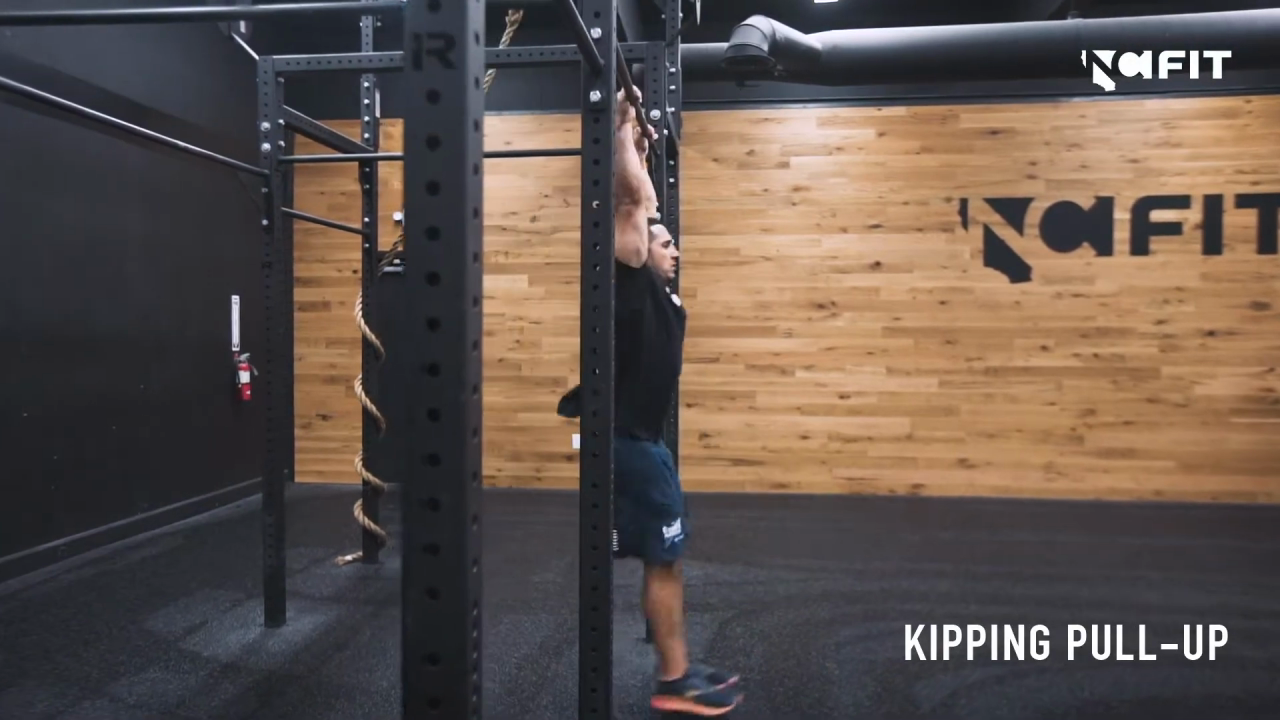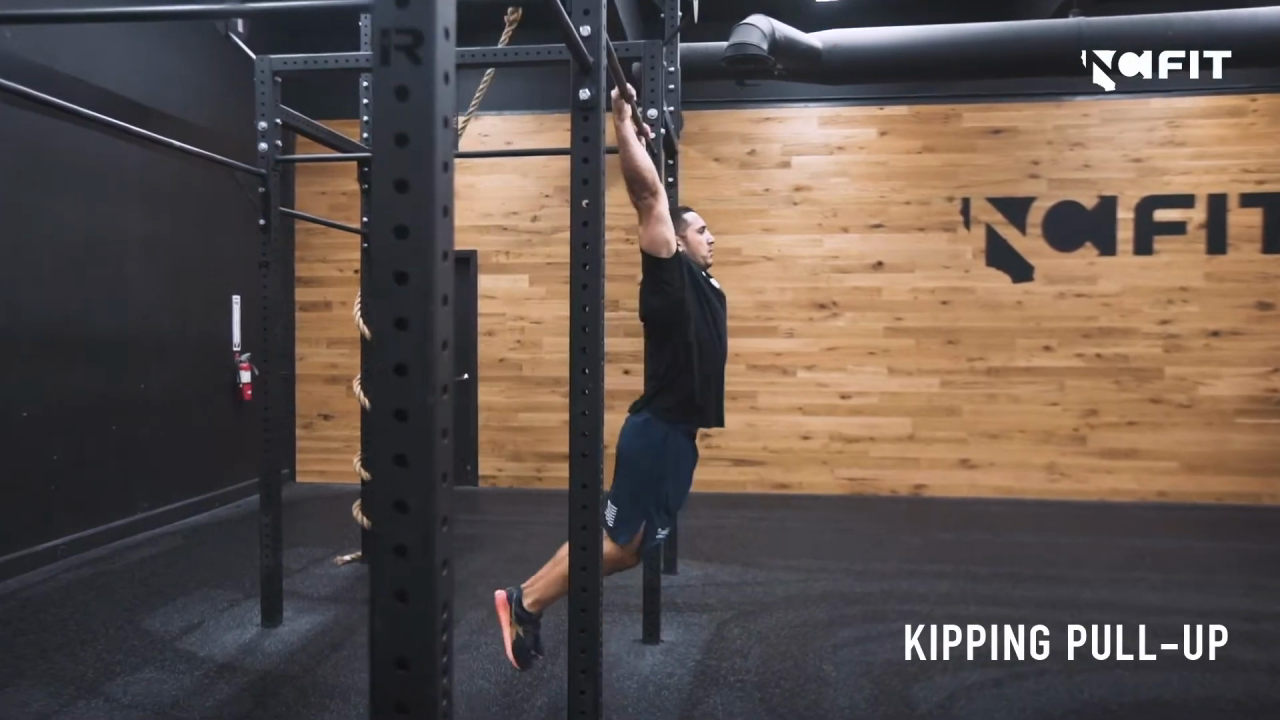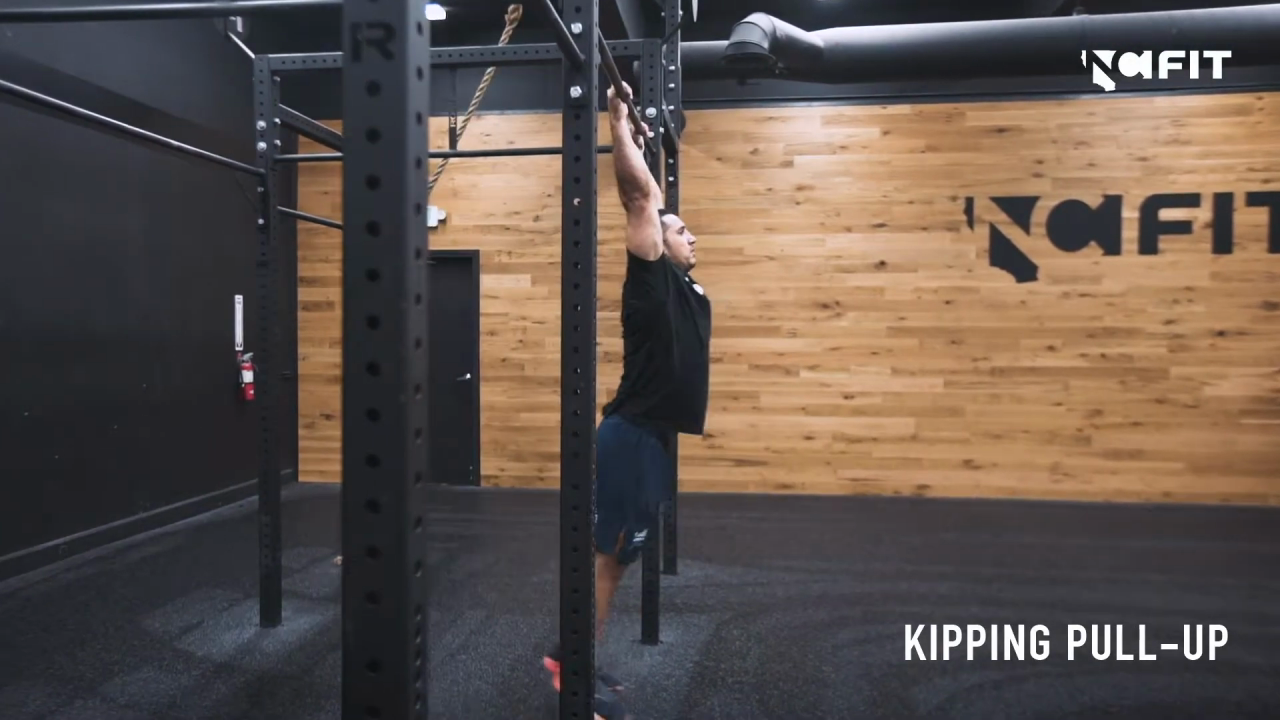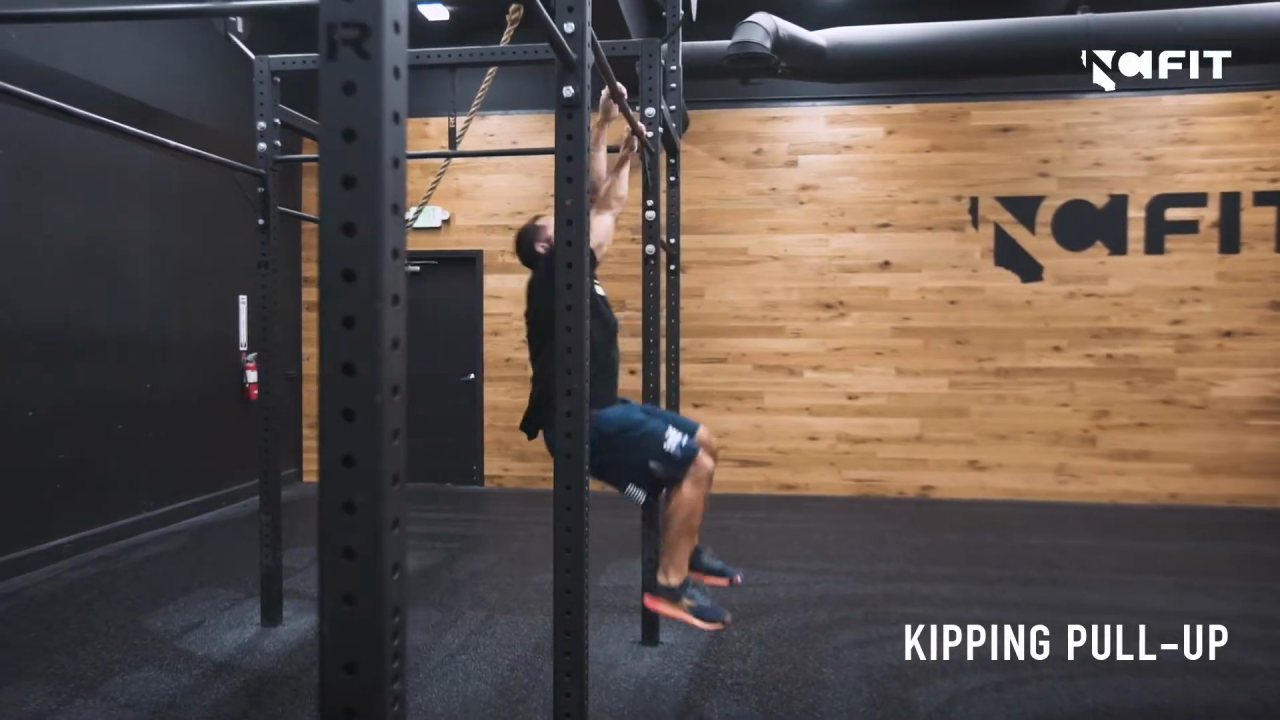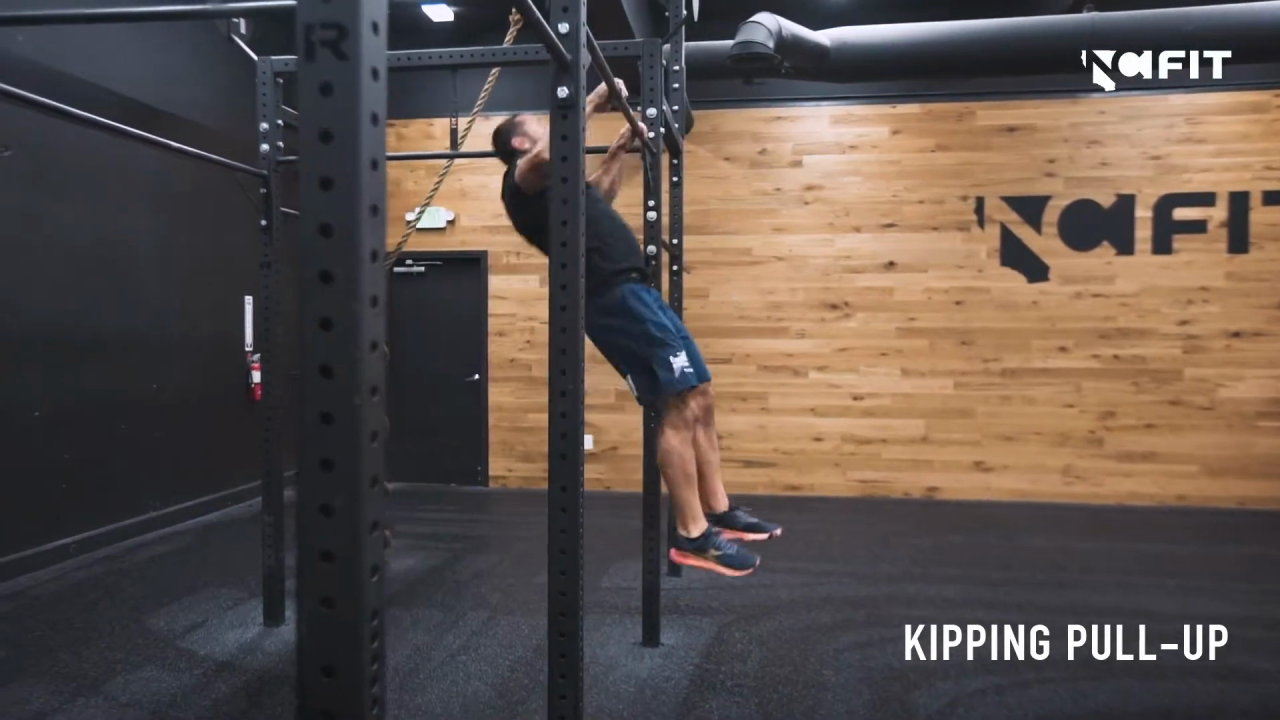
dt=0.2s
person 1, frame 1
left shoulder: (655, 291)
right shoulder: (630, 288)
left elbow: (642, 204)
right elbow: (632, 204)
left wrist: (638, 147)
right wrist: (623, 126)
left hip: (639, 439)
right hip: (630, 444)
left knee: (667, 556)
right knee: (667, 558)
left ankle: (679, 668)
person 1, frame 2
left shoulder: (695, 280)
right shoulder: (671, 274)
left elbow: (651, 188)
right elbow: (648, 194)
left wrist: (639, 137)
right wrist: (623, 125)
left hip: (673, 427)
right hip: (661, 429)
left knee: (631, 543)
right knee: (621, 540)
right ankle: (525, 605)
person 1, frame 3
left shoulder: (675, 283)
right shoulder: (653, 277)
left elbow: (650, 196)
right elbow: (639, 196)
left wrist: (634, 136)
right wrist: (618, 123)
left hip: (650, 430)
right hip: (636, 431)
left knee: (618, 549)
right knee: (608, 549)
right ankle: (572, 660)
person 1, frame 4
right shoulder: (553, 278)
left elbow: (612, 204)
right elbow: (588, 193)
left wrist: (629, 152)
right wrist: (601, 125)
left hip: (600, 413)
right hip: (584, 417)
left knee: (703, 447)
right knee: (696, 464)
left ankle: (688, 555)
right ankle: (672, 583)
person 1, frame 5
right shoulder: (527, 184)
left elbow: (597, 191)
right elbow: (550, 158)
left wrist: (619, 151)
right wrist: (592, 101)
left hip: (628, 292)
right hip: (618, 294)
left knee: (701, 400)
right knee: (683, 408)
left ankle: (718, 513)
right ankle: (694, 534)
